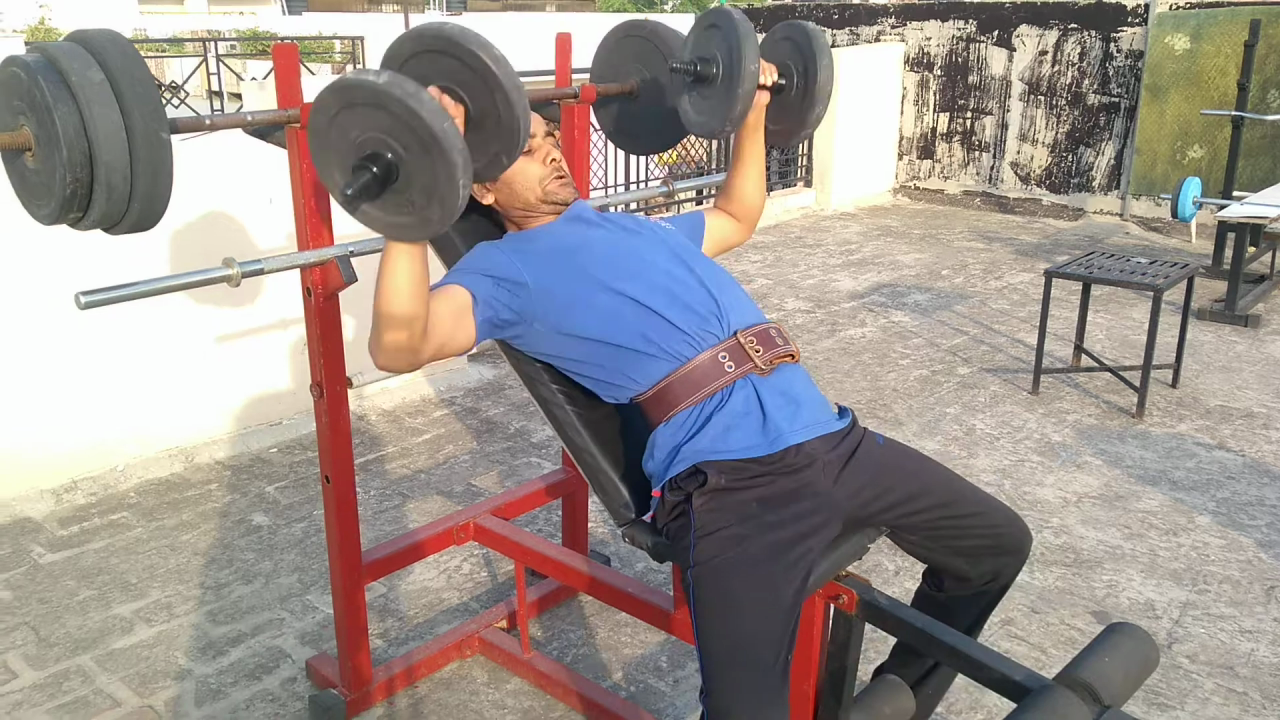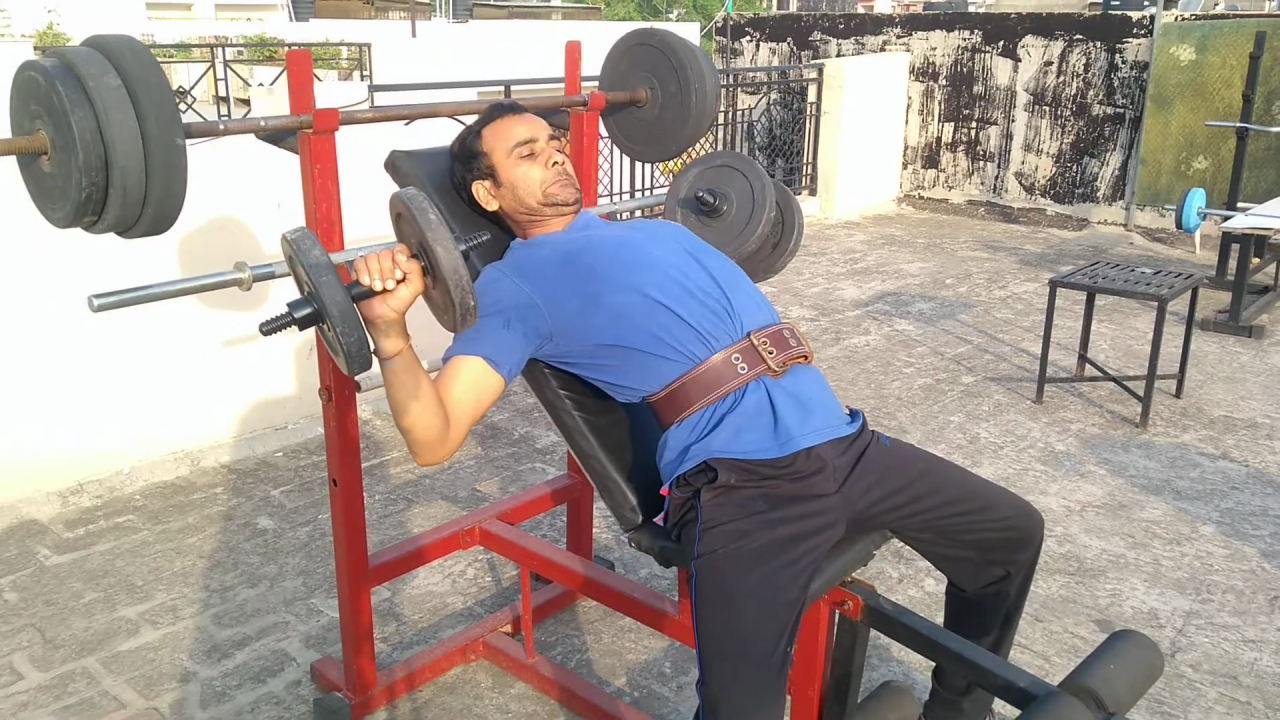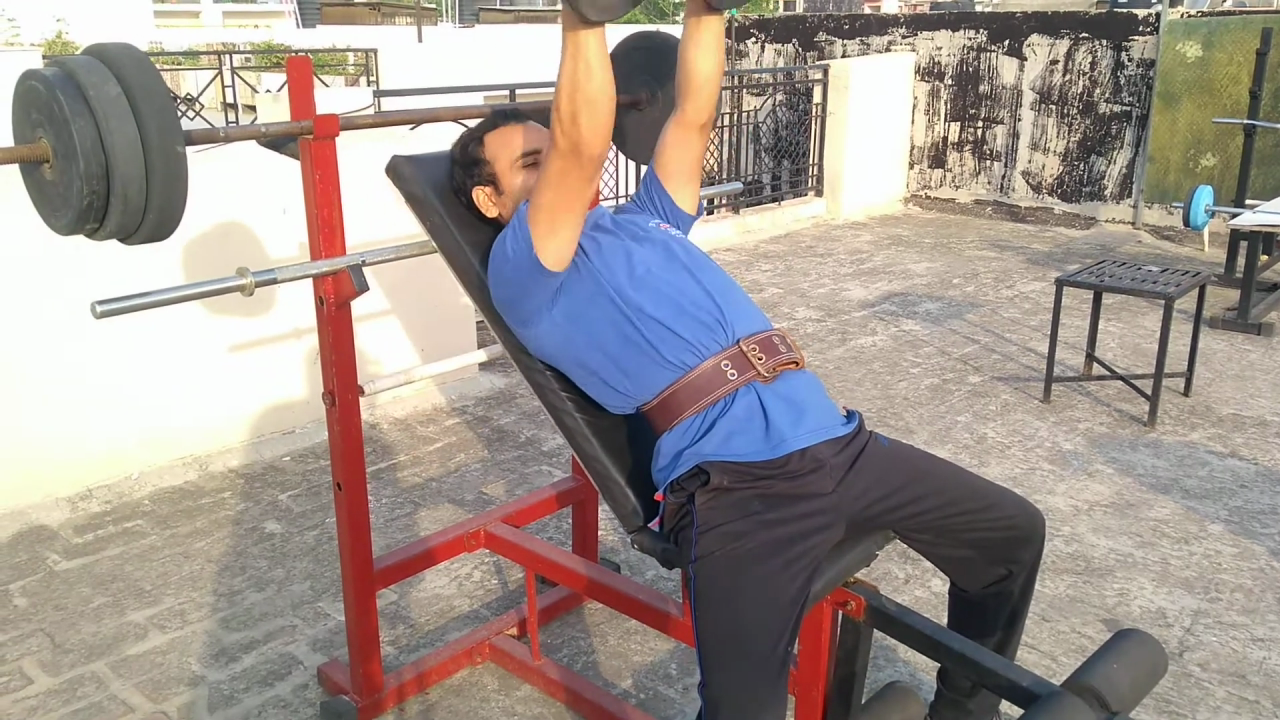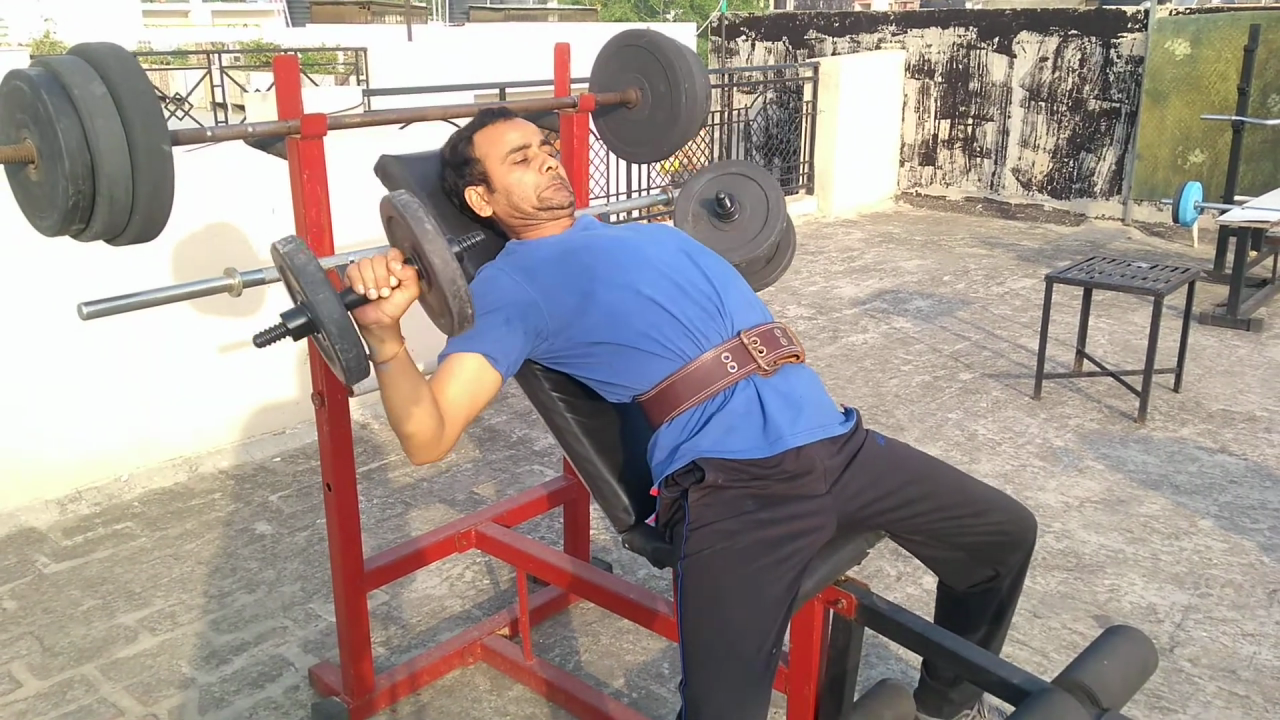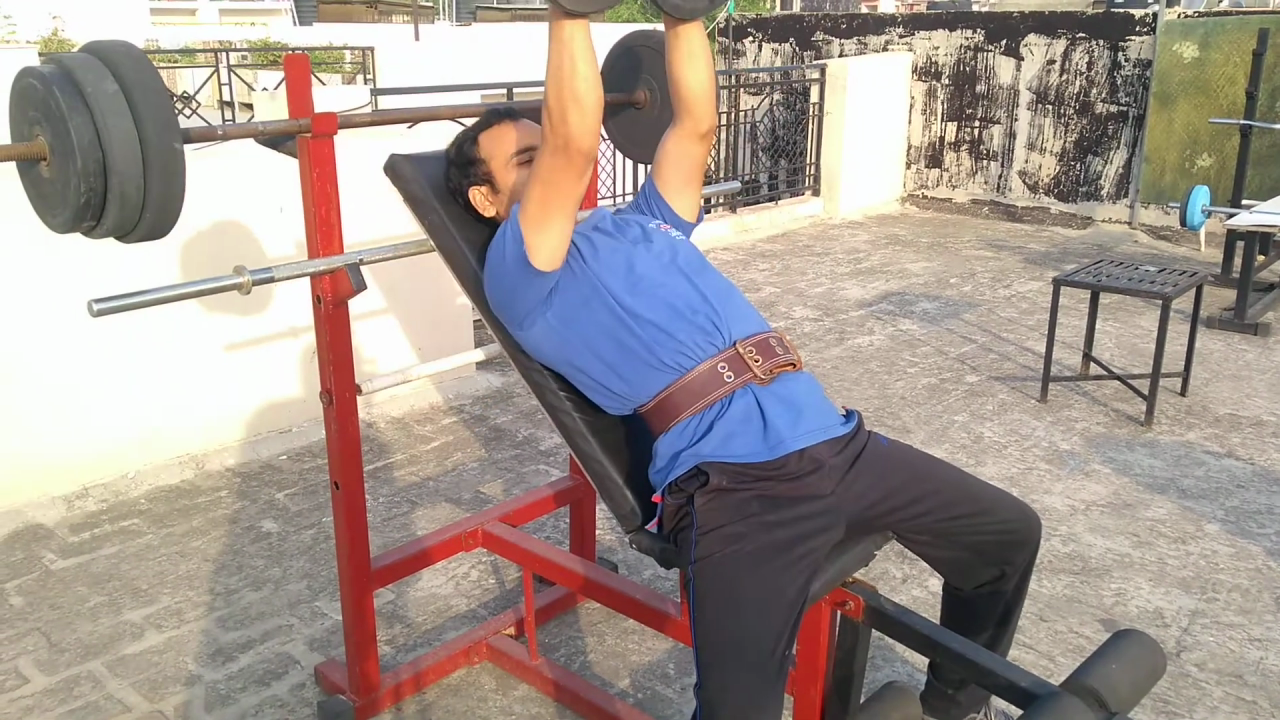
dt=1s
person 1, frame 1
left shoulder: (631, 223)
right shoulder: (505, 267)
left elbow: (736, 221)
right elbow: (398, 346)
left wrist: (752, 112)
left hip: (828, 436)
right hip: (729, 478)
left knee: (999, 542)
person 1, frame 2
left shoulder: (648, 230)
right shoulder: (514, 285)
right elbow: (433, 437)
right wrist: (388, 325)
left hip: (839, 438)
right hip: (739, 479)
left knee: (1013, 533)
person 1, frame 3
left shoulder: (640, 223)
right shoulder: (524, 268)
left elbow: (692, 115)
right elbow: (586, 140)
left hip: (833, 438)
right hip: (736, 483)
left knee: (1014, 532)
person 1, frame 4
left shoulder: (637, 234)
right shoulder: (509, 283)
right elbow: (428, 436)
right wrist: (383, 330)
left hip: (832, 438)
right hip: (730, 480)
left knee: (1005, 535)
person 1, frame 5
left shoulder: (640, 224)
right shoulder: (521, 272)
left elbow: (696, 124)
right elbow: (577, 143)
left wrist: (682, 16)
right wrist: (567, 14)
left hip: (832, 440)
right hip: (732, 483)
left knee: (1011, 532)
